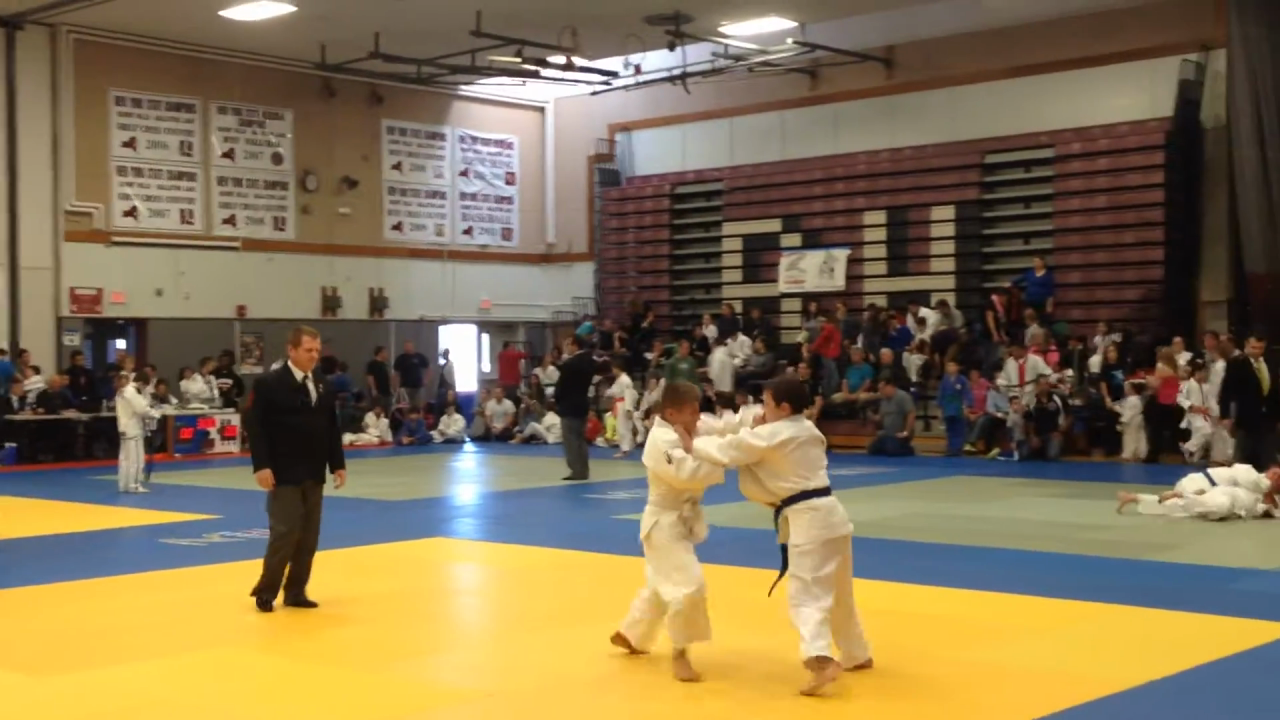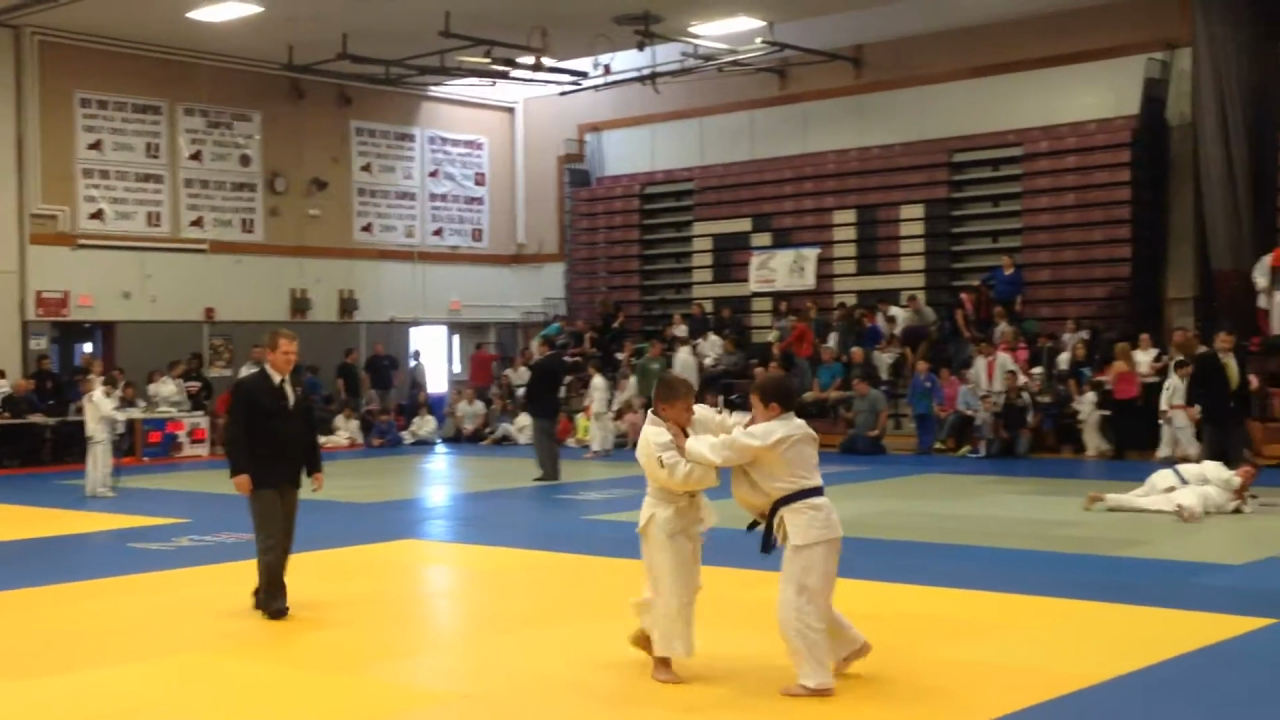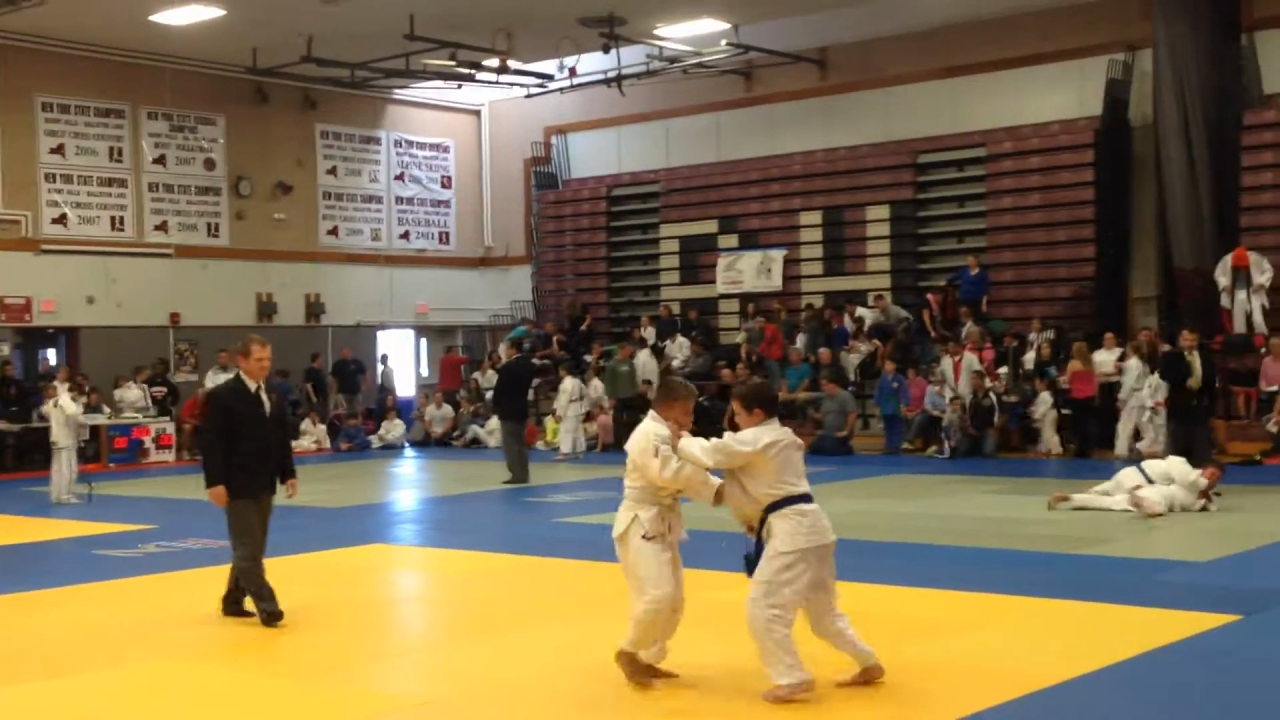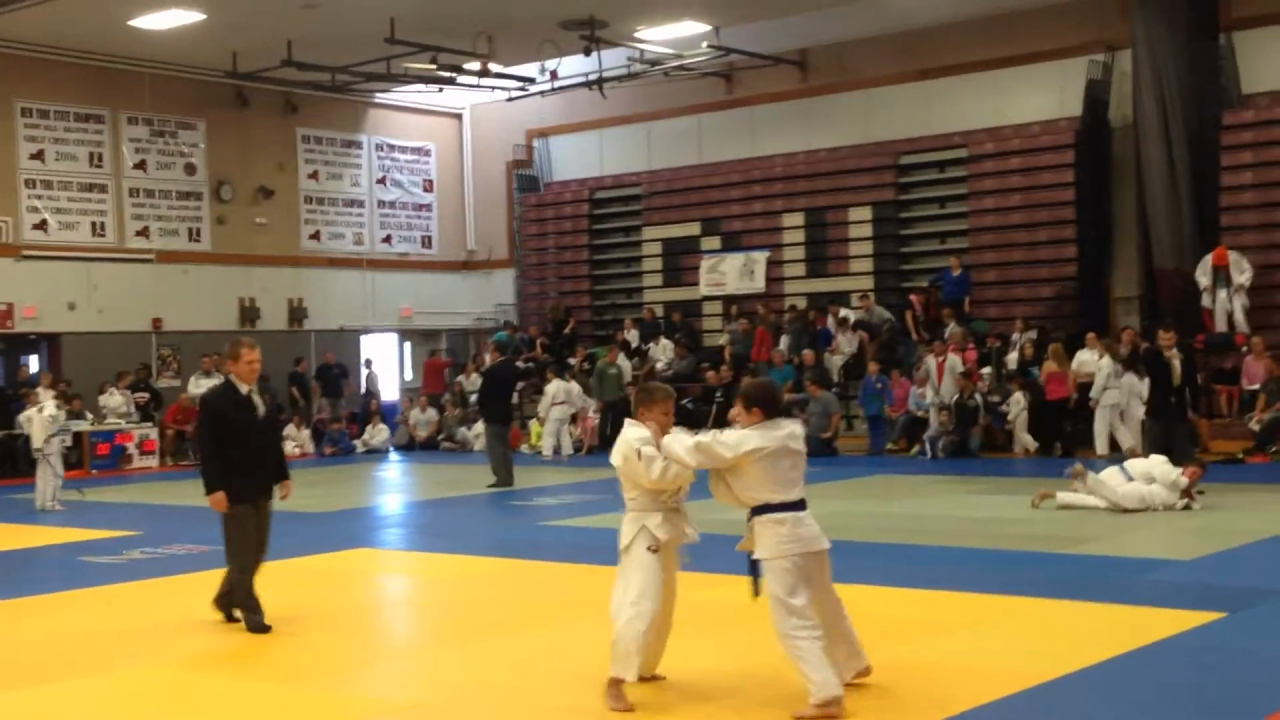
dt=0.2s
person 1, frame 1
left shoulder: (770, 435)
right shoulder: (808, 430)
left elbow: (726, 450)
left wrist: (691, 444)
left hip: (809, 520)
right hip: (829, 514)
left knee: (806, 597)
right knee: (838, 594)
left ankle: (819, 657)
right ankle: (858, 655)
person 1, frame 2
left shoulder: (765, 435)
right shoulder: (799, 429)
left elbow: (718, 450)
left wrist: (683, 442)
left hip: (805, 522)
right hip: (815, 518)
left knee: (799, 605)
right knee: (810, 599)
left ankle: (816, 680)
right ankle: (851, 644)
person 1, frame 3
left shoulder: (753, 441)
right shoulder: (785, 435)
left elbow: (711, 453)
left wrist: (680, 442)
left hip: (793, 528)
right hip: (811, 522)
left knee: (764, 607)
right knee: (823, 609)
left ankle: (790, 681)
right ankle: (869, 664)
person 1, frame 4
left shoulder: (741, 442)
right shoulder: (793, 433)
left elbow: (695, 451)
left wrist: (663, 440)
left hip: (778, 534)
right hip: (803, 527)
left knee: (793, 620)
right knee: (825, 607)
right ankle: (855, 665)
person 2, frame 1
left shoulder: (689, 429)
right shoulder: (662, 441)
right elbow: (686, 473)
right wrist: (723, 464)
left hip: (682, 520)
right hip: (664, 522)
left knee: (661, 587)
right knee: (690, 585)
left ankle: (628, 635)
right ankle: (680, 652)
person 2, frame 2
left shoulder: (693, 418)
right shoulder: (655, 439)
left elbow: (723, 425)
right elbow: (680, 476)
right wrist: (716, 467)
left hip: (688, 513)
right hip: (663, 518)
left knee: (685, 586)
right knee: (673, 590)
left ankle: (647, 633)
right ankle: (662, 660)
person 2, frame 3
left shoulder: (669, 435)
right shoulder: (651, 434)
left elbow: (684, 476)
right elbow: (672, 474)
left wrist: (716, 488)
right wrist: (708, 481)
left hip: (662, 523)
right hip: (639, 523)
left knee: (671, 599)
right knee: (659, 594)
left ankle: (646, 661)
right ankle: (629, 651)
person 2, frame 4
left shoulder: (660, 435)
right shoulder: (633, 440)
right elbow: (659, 475)
right wrist: (689, 461)
left hip: (667, 531)
right hip: (645, 532)
left knee: (661, 610)
right knee: (639, 608)
left ankle: (642, 668)
right ankle: (617, 682)
person 3, frame 1
left shoulder: (322, 386)
right shoulder: (270, 383)
left elbow: (332, 429)
right elbow: (257, 428)
left wrist: (338, 464)
right wrist: (261, 466)
left hip: (314, 473)
right hip: (284, 473)
left knee: (309, 537)
right knee: (286, 532)
left ankle: (296, 591)
right ankle: (266, 590)
person 3, frame 2
left shoulder: (298, 389)
right shoulder: (248, 387)
left elbow: (309, 432)
right elbow: (235, 433)
left wrist: (315, 467)
right wrist: (239, 470)
left hip: (289, 476)
right hip: (262, 476)
left knee: (283, 540)
right knee: (271, 538)
left ankle: (266, 595)
right ankle: (273, 598)
person 3, frame 3
left shoulder: (272, 395)
right shoulder: (222, 395)
left elbow: (282, 438)
right elbow: (211, 444)
left wrist: (288, 473)
right wrist: (215, 482)
left hip: (264, 484)
right hip: (238, 485)
left knee: (252, 547)
right knee: (248, 548)
left ankle: (233, 600)
right ankle: (266, 605)
person 3, frame 4
left shoulder: (264, 396)
right shoulder: (214, 400)
right elbow: (208, 450)
left wrist: (282, 475)
right wrist: (214, 489)
left hip: (262, 488)
right hip: (235, 491)
left knee: (256, 552)
right knee: (242, 554)
left ankle: (227, 597)
right ankle: (251, 612)
